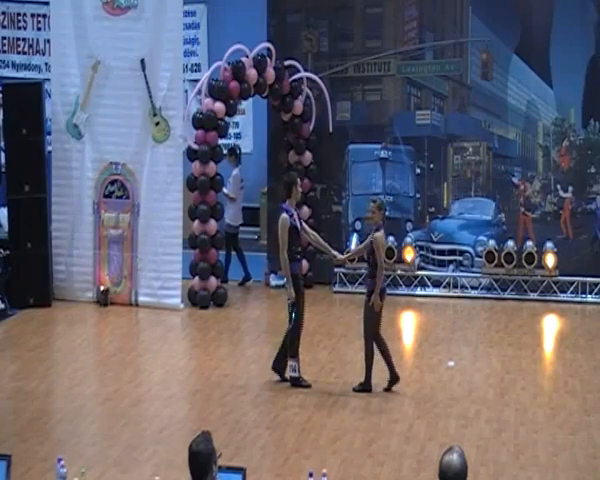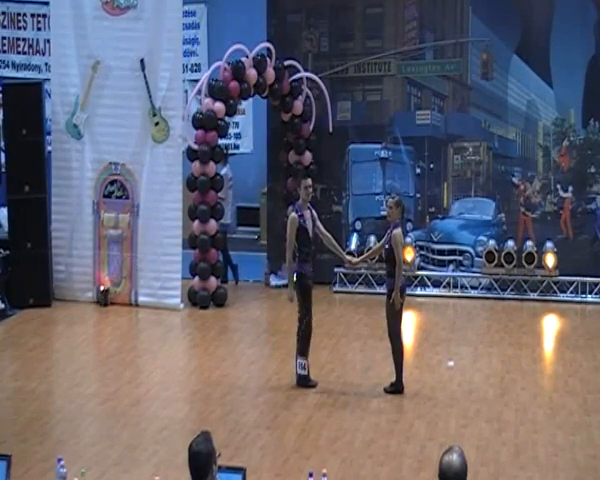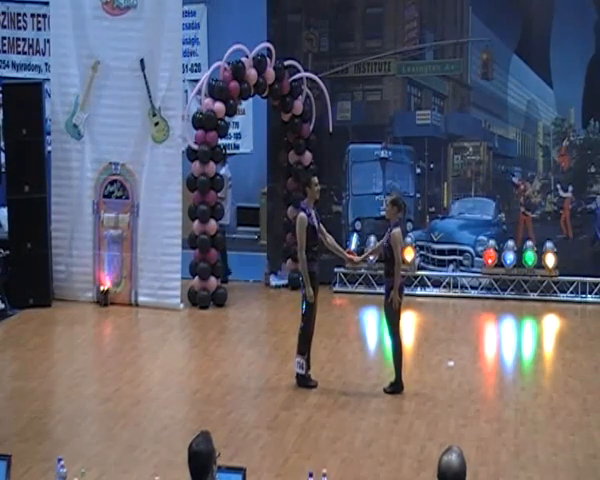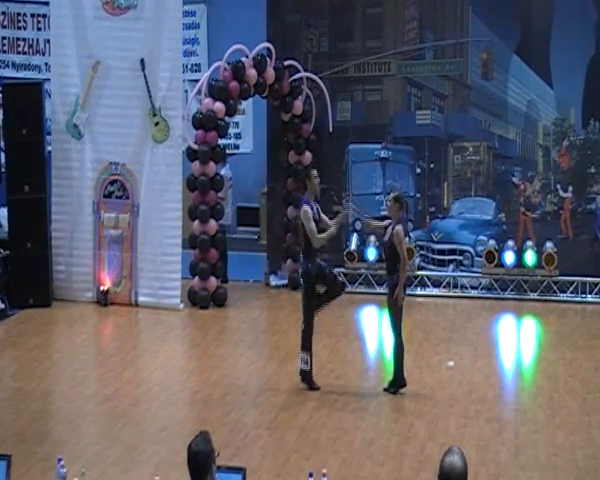
dt=1s
person 1, frame 1
left shoulder: (295, 213)
right shoulder: (285, 217)
left elbow: (311, 235)
right elbow: (283, 254)
left wrist: (332, 252)
right wrist: (289, 286)
left hip: (298, 272)
right hip: (292, 274)
left knee: (297, 322)
right knee: (295, 323)
left ankle: (280, 363)
right ankle: (294, 374)
person 1, frame 2
left shoulder: (312, 212)
right shoulder: (295, 216)
left elbow: (325, 236)
right elbow: (289, 253)
left wrist: (344, 256)
right wrist: (291, 285)
left hip: (309, 270)
right hip: (300, 272)
left knee: (306, 321)
right knee: (305, 322)
left ankle: (303, 371)
right ankle: (301, 374)
person 1, frame 3
left shoulder: (314, 212)
right shoulder: (303, 216)
left elbow: (326, 238)
right elbow: (301, 253)
left wrist: (345, 256)
right wrist: (307, 285)
left hip: (315, 270)
right hip: (308, 272)
left knee: (310, 322)
right knee: (307, 323)
left ankle: (305, 370)
right ankle: (301, 374)
person 1, frame 4
left shoulder: (315, 205)
right shoulder: (305, 209)
left elbow: (328, 224)
right elbow: (317, 241)
left wrist: (340, 219)
right wrist: (334, 229)
left hip: (317, 261)
right hip: (309, 265)
right knee: (308, 318)
right ankle: (306, 372)
person 2, frame 1
left shoulder: (379, 236)
right shoulder: (375, 233)
left elbow: (380, 267)
right elbow: (362, 248)
left wrist: (376, 294)
right wrist: (344, 257)
left hip: (375, 289)
right hip: (374, 287)
left knee: (369, 335)
right knee: (375, 334)
left ankle: (367, 382)
right ankle: (393, 374)
person 2, frame 2
left shoulder: (397, 232)
right shoulder: (391, 230)
left elbow: (400, 263)
right elbow: (378, 249)
left wrist: (397, 291)
right wrist: (358, 260)
left hip: (396, 287)
right hip: (392, 285)
left knee: (394, 335)
right knee: (394, 334)
left ankle: (398, 383)
right ankle: (398, 380)
person 2, frame 3
left shoulder: (396, 231)
right shoulder: (391, 230)
left elbow: (398, 263)
right elbow: (378, 247)
left wrist: (395, 290)
right wrist: (360, 259)
left hip: (394, 287)
right hip: (390, 285)
left knee: (394, 334)
right knee: (393, 333)
left ankle: (398, 382)
right ankle: (397, 380)
person 2, frame 4
left shoulder: (398, 229)
right shoulder: (389, 225)
left elbow: (404, 260)
right elbow: (373, 225)
left wrist: (400, 287)
left hip: (397, 283)
right hip: (391, 282)
left knee: (397, 332)
right knee: (395, 332)
left ankle: (398, 379)
right ankle: (397, 378)
person 3, frame 1
left shoulder: (235, 174)
right shoulder: (237, 172)
left elbow: (233, 197)
left wrist: (221, 189)
right wrist: (225, 189)
left hip: (232, 217)
right hip: (235, 216)
left knee: (228, 247)
right knee: (235, 246)
left ankle: (225, 276)
right ankle: (246, 274)
person 3, frame 2
left shoulder: (224, 173)
right shoulder: (227, 170)
left elbow: (222, 196)
left hip: (223, 216)
right hip: (226, 215)
left knee: (223, 246)
right knee: (223, 246)
right ankle: (225, 275)
person 3, frame 3
left shoulder: (223, 173)
right shoulder: (226, 171)
left elbow: (220, 196)
right hip: (223, 216)
left knee: (221, 246)
right knee: (221, 246)
left ankle: (223, 275)
right ankle: (225, 270)
person 3, frame 4
left shoulder: (223, 173)
right shoulder: (226, 170)
left elbow: (221, 197)
left hip: (221, 217)
right hip: (224, 216)
left knee: (221, 248)
right knee: (221, 248)
left ankle: (223, 276)
right ankle: (222, 275)
